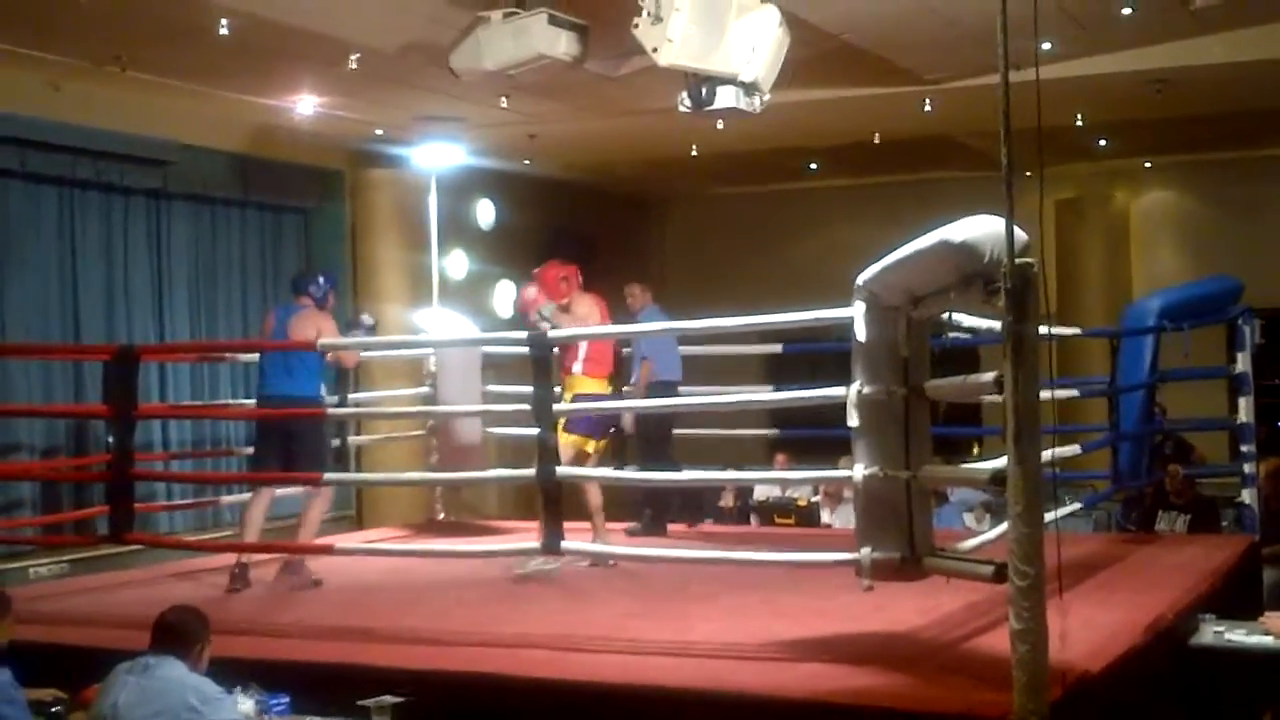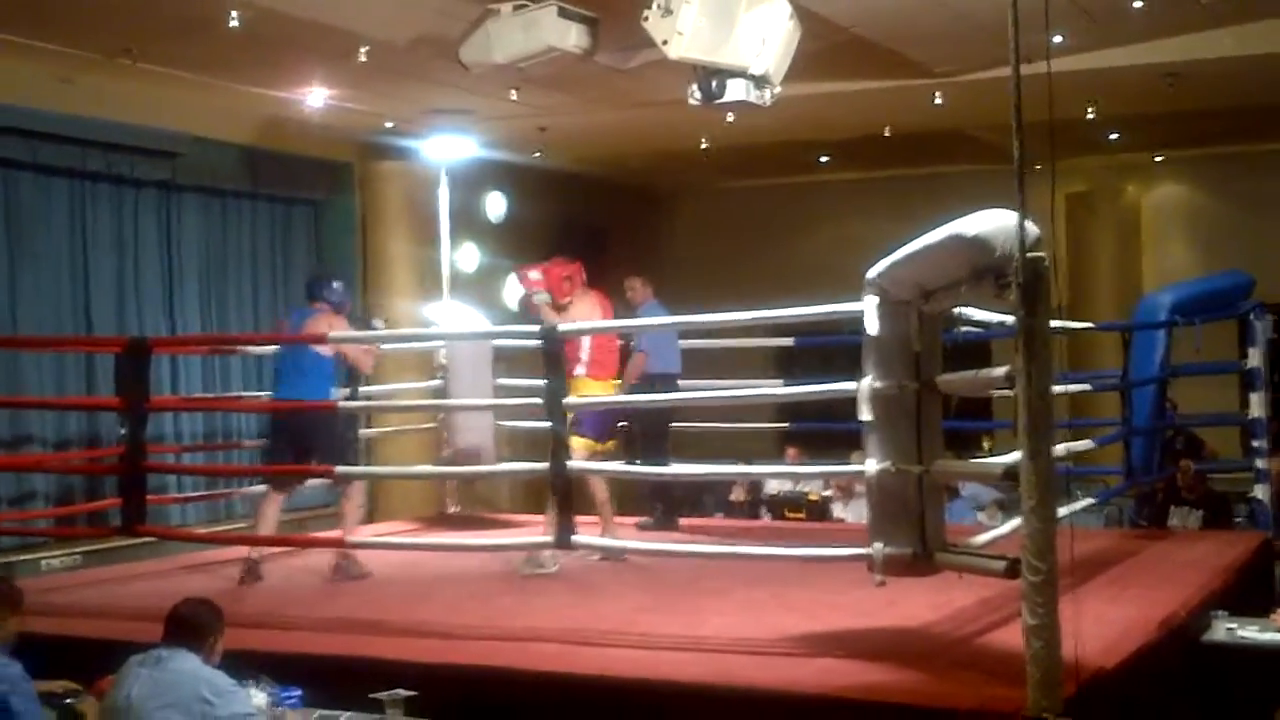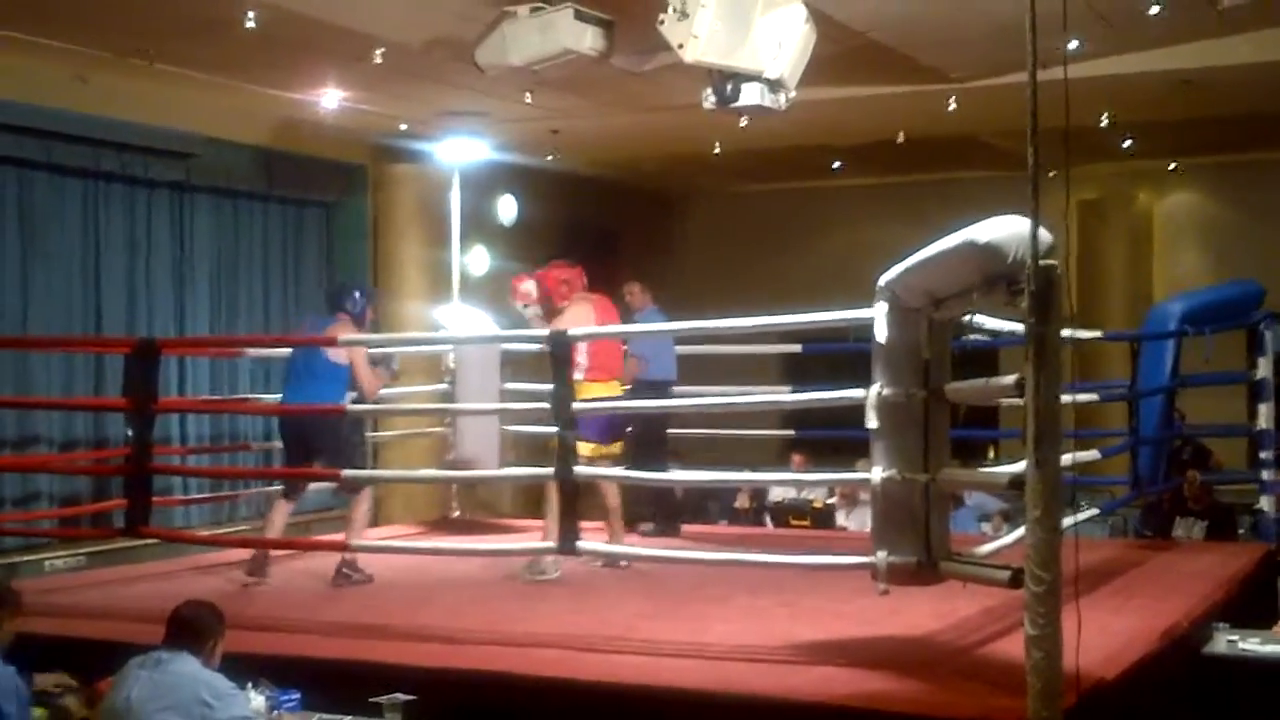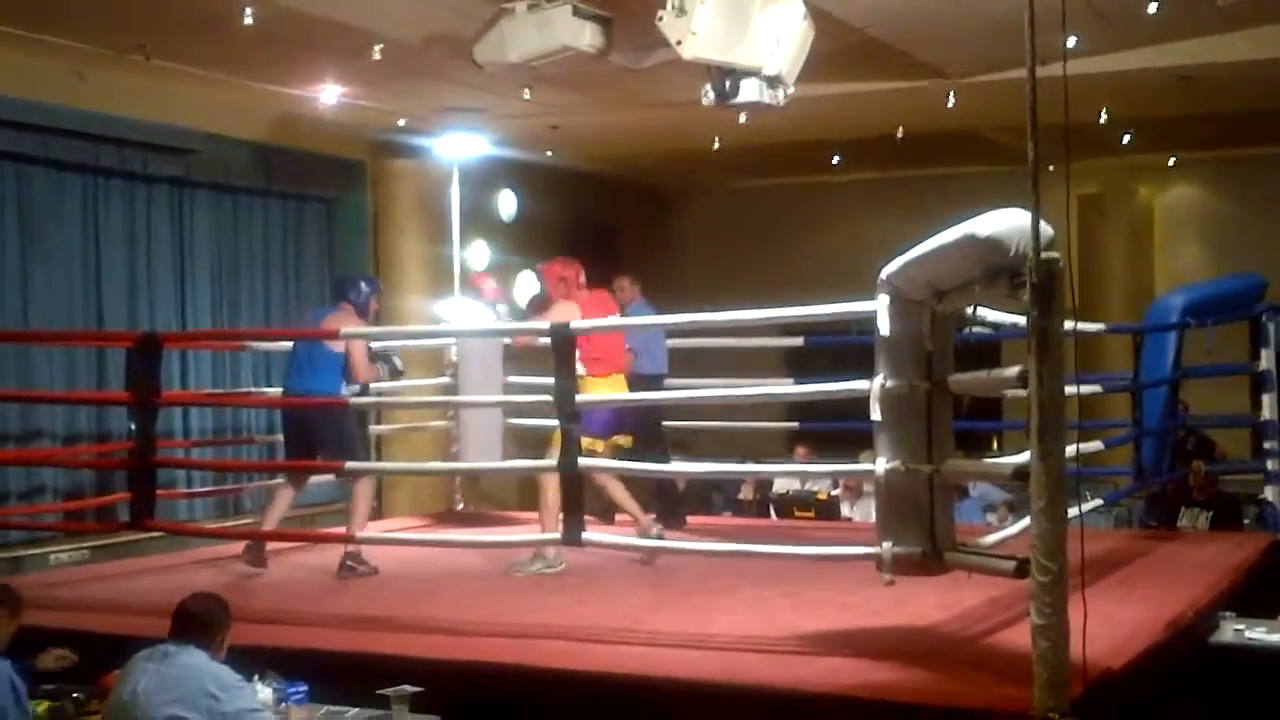
dt=0.1s
person 1, frame 1
left shoulder: (583, 303)
right shoulder: (583, 305)
left elbow: (575, 327)
right elbow: (561, 333)
left wrist: (543, 308)
right wrist: (539, 314)
left hip: (585, 397)
right hip: (599, 397)
right ankle: (601, 545)
person 1, frame 2
left shoulder: (584, 304)
right shoulder: (592, 303)
left elbow: (559, 327)
right elbow: (565, 328)
left wrist: (538, 295)
right wrist: (542, 299)
left hip: (589, 397)
right hip: (604, 396)
right knee: (591, 472)
left ankle: (546, 554)
right ankle: (610, 539)
person 1, frame 3
left shoulder: (580, 309)
right shoulder: (601, 304)
left wrist: (529, 306)
right wrist: (535, 307)
left hip: (593, 400)
right hip: (610, 398)
right knee: (603, 477)
left ankle: (547, 559)
right ankle: (618, 544)
person 1, frame 4
left shoulder: (567, 308)
right shoulder: (604, 299)
left elbow: (523, 337)
left hip: (594, 396)
right hip: (617, 393)
left knee: (551, 471)
right knee: (599, 471)
left ankle: (548, 553)
right ankle: (647, 528)
person 2, frame 1
left shoulder: (273, 317)
right shoulder: (320, 319)
right elbow: (348, 360)
right wrist: (360, 332)
left hip: (269, 406)
right hip: (303, 408)
left knee: (264, 487)
right knee: (322, 487)
left ankle: (241, 567)
right ankle: (295, 561)
person 2, frame 2
left shoulder: (289, 322)
right shoulder: (334, 323)
right elbow: (364, 364)
left hip: (282, 412)
right hip: (317, 412)
left knee: (279, 488)
right knee: (354, 481)
left ankle: (253, 561)
right ankle: (344, 557)
person 2, frame 3
left shoulder: (310, 329)
right shoulder: (351, 335)
right elbow: (368, 388)
right wrist: (384, 372)
left hip: (292, 415)
right hip: (324, 416)
left knee: (290, 492)
right knee: (362, 489)
left ankle: (261, 555)
right ankle: (348, 565)
person 2, frame 4
left shoulder: (315, 317)
right shoulder: (352, 322)
right elbow: (359, 374)
left wrist: (372, 358)
right wrist: (384, 367)
left hip: (295, 400)
right hip: (325, 403)
left knee: (295, 479)
right knee: (361, 477)
left ankle: (259, 541)
right ankle: (351, 557)
person 3, frame 1
left shoulder: (648, 322)
right shoulder: (659, 320)
left elbow: (647, 365)
left hip: (653, 395)
right hip: (664, 393)
left knee: (652, 460)
right knee: (660, 458)
left ankle: (655, 521)
right ankle: (690, 505)
person 3, frame 2
left shoulder: (648, 315)
right shoulder: (658, 313)
left elbow: (641, 357)
left wrist: (622, 390)
left hip: (652, 386)
right hip: (664, 384)
left knee: (652, 452)
right knee: (655, 450)
left ankle: (666, 514)
right ankle: (664, 509)
person 3, frame 3
left shoulder: (644, 322)
right shoulder: (657, 320)
left elbow: (634, 363)
left hip: (646, 393)
right hip: (658, 391)
left knee: (649, 458)
right knee: (653, 457)
left ankle: (667, 520)
person 3, frame 4
left shoulder: (637, 316)
right shoulder: (646, 314)
left elbow: (629, 356)
left hip: (641, 387)
right hip: (650, 386)
left knee: (651, 452)
right knee: (652, 451)
left ankle: (671, 511)
